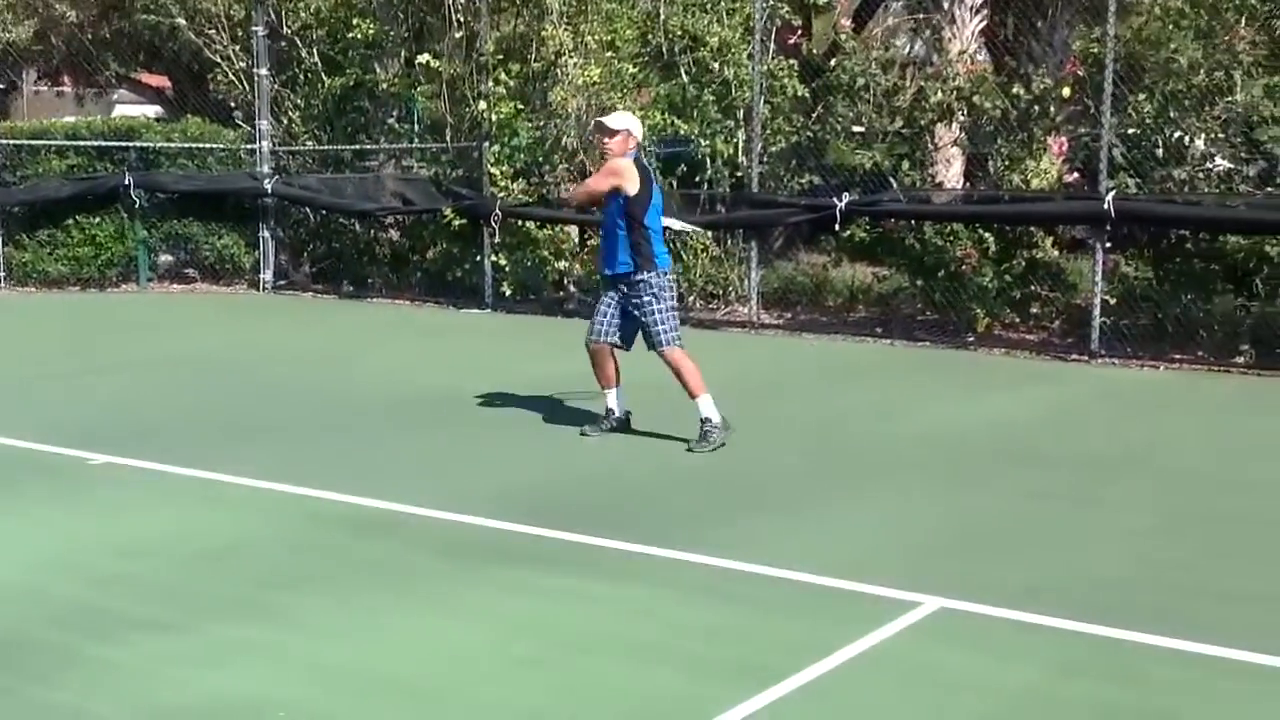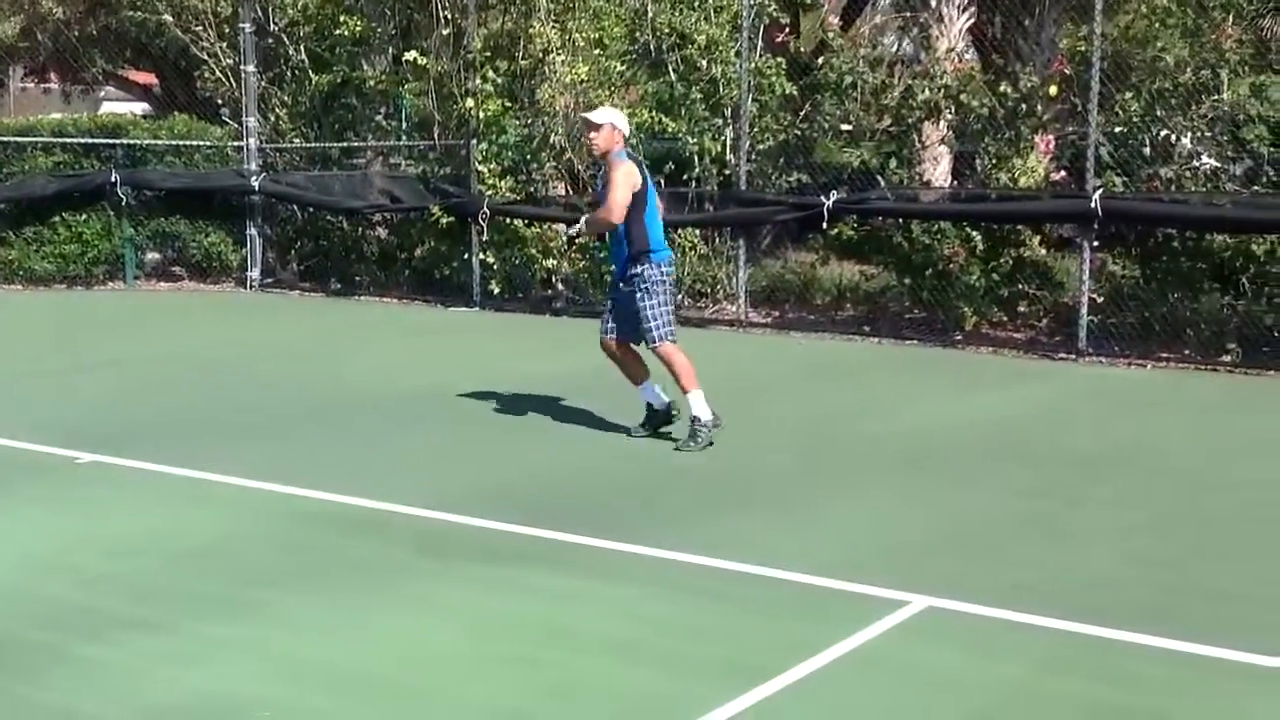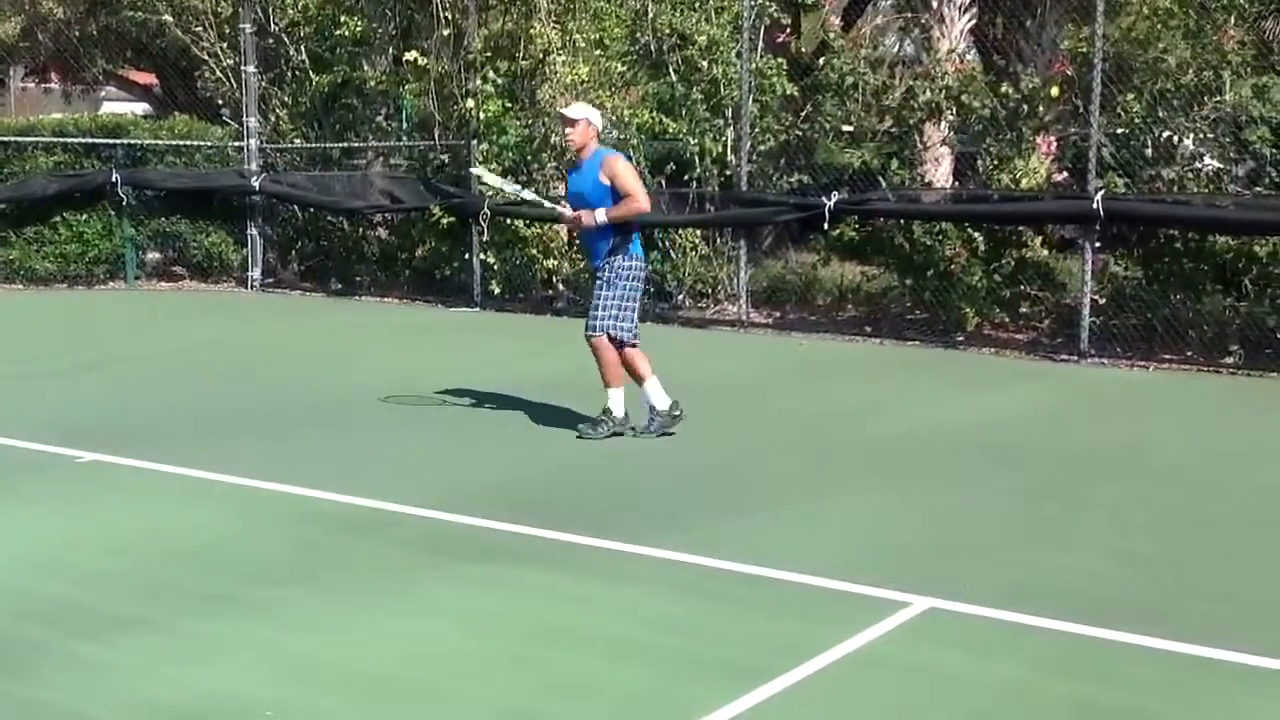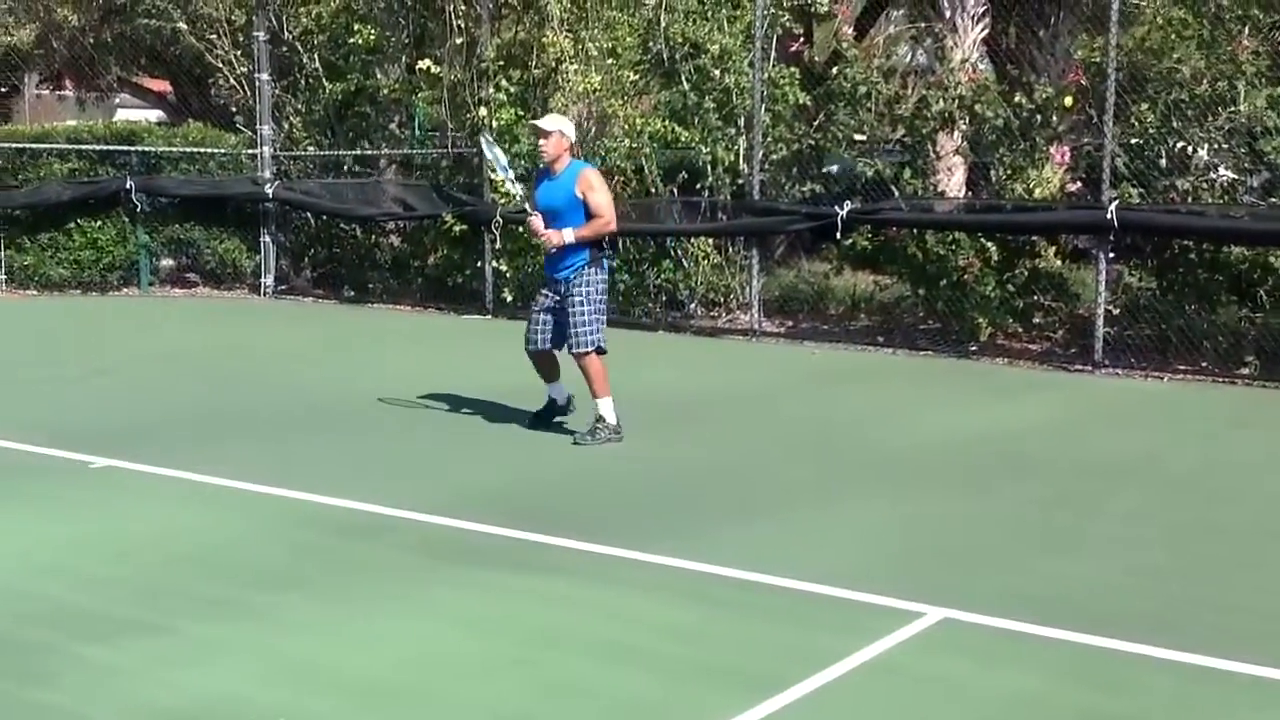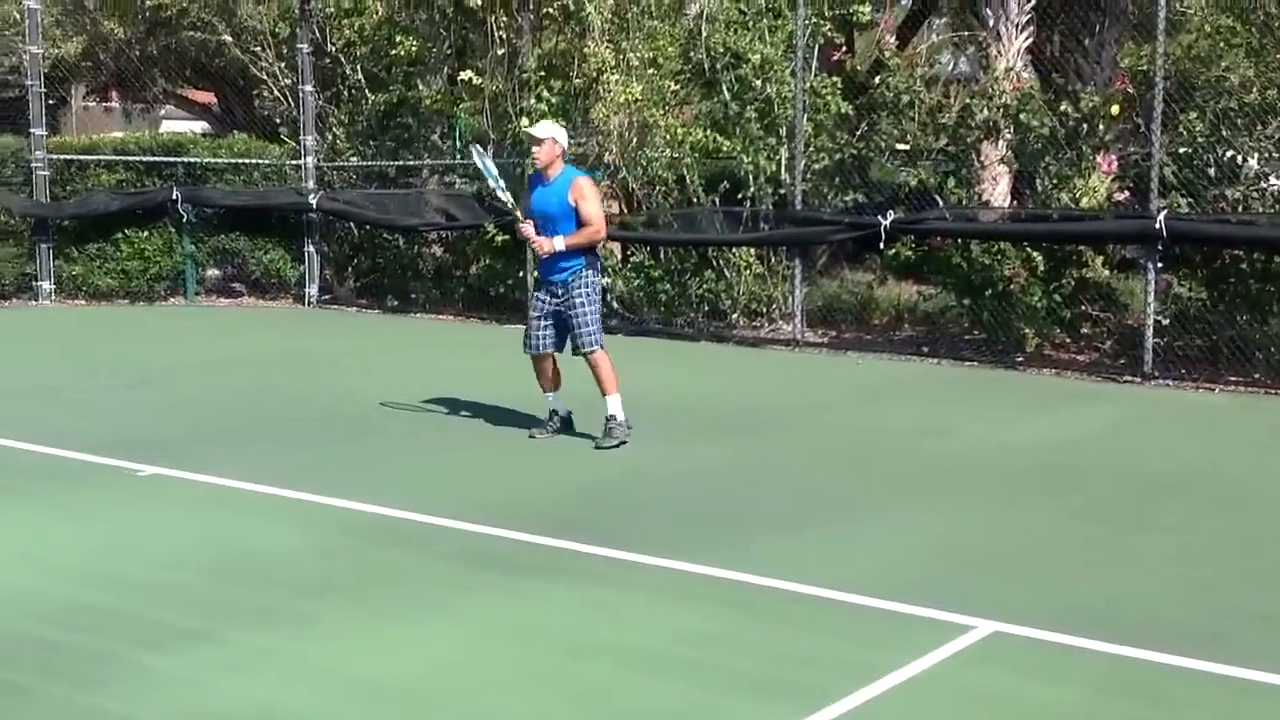
dt=0.3s
person 1, frame 1
left shoulder: (621, 166)
right shoulder: (634, 171)
left elbow: (576, 196)
left wrist: (586, 183)
left hip: (649, 276)
right hip: (622, 278)
left knee: (668, 349)
right knee: (597, 342)
left ankle: (713, 421)
right ankle: (616, 414)
person 1, frame 2
left shoulder: (622, 165)
right shoulder: (621, 167)
left elbow: (614, 216)
right elbow: (655, 213)
left wrist: (586, 223)
right wrist: (597, 224)
left hip: (648, 268)
right hip: (629, 270)
left knee: (662, 345)
right knee: (613, 343)
left ankle: (704, 418)
right ankle: (659, 406)
person 1, frame 3
left shoulder: (612, 162)
right shoulder: (574, 171)
left elbow: (642, 203)
left wrist: (598, 216)
right wrist: (569, 217)
left hip: (622, 262)
right hip: (600, 265)
left knee: (599, 336)
right knee: (620, 342)
left ankle: (615, 414)
right ankle: (664, 407)
person 1, frame 4
left shoulder: (585, 176)
right shoulder: (541, 178)
left elbow: (608, 222)
left wrist: (565, 235)
right wrist: (537, 228)
left hip: (586, 274)
right hip: (555, 277)
left knee: (584, 349)
right knee: (536, 347)
left ankle: (608, 421)
right ankle: (558, 399)
person 1, frame 5
left shoulder: (578, 183)
right shoulder: (534, 182)
left elbow: (598, 230)
left wrist: (557, 244)
right wrist: (528, 232)
left hip: (582, 277)
right hip: (548, 280)
left knee: (591, 349)
right knee: (540, 351)
left ankle: (617, 419)
right ankle: (558, 414)
